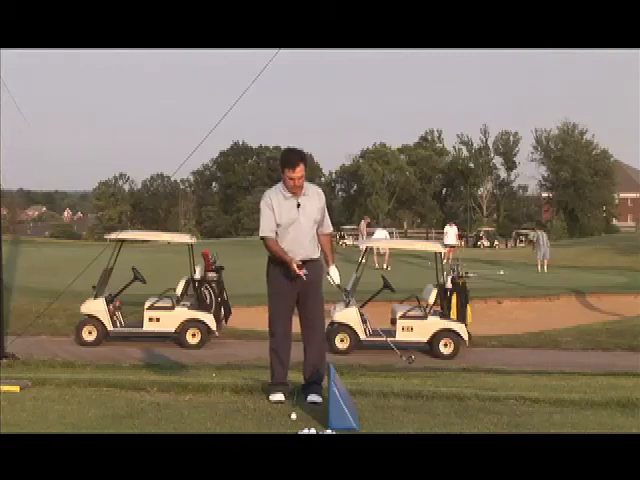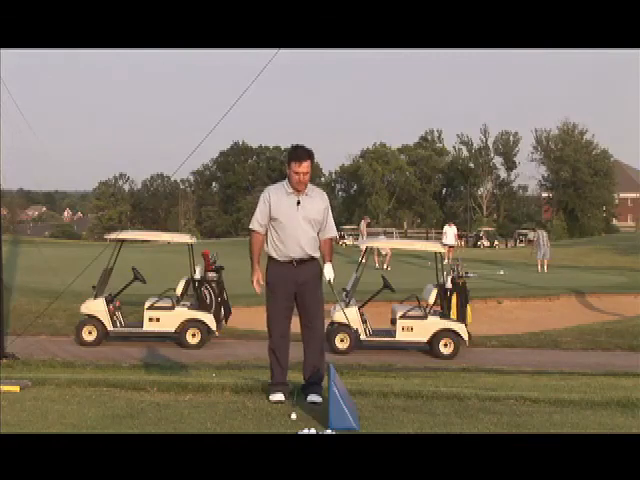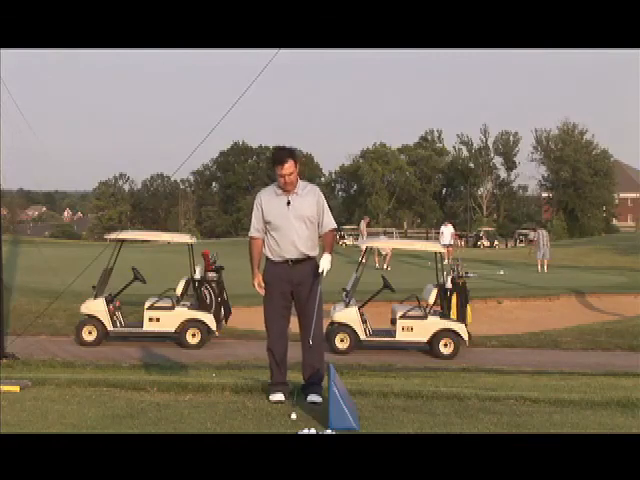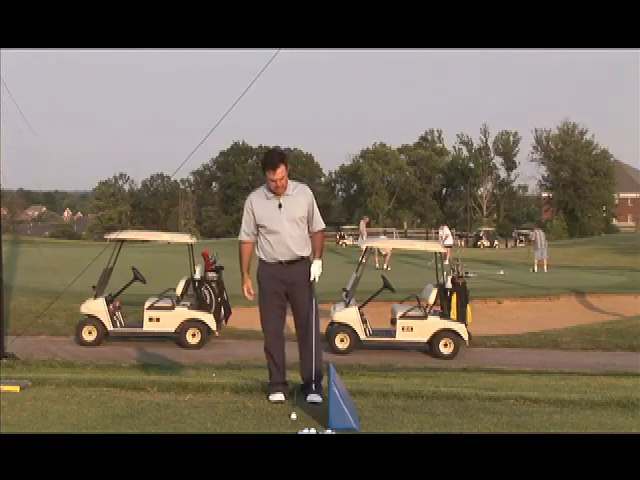
dt=0.5s
person 1, frame 1
left shoulder: (317, 194)
right shoulder: (270, 198)
right elbow: (268, 237)
left wrist: (330, 264)
right wrist: (288, 260)
left hip: (312, 268)
right hip: (281, 270)
left knee: (315, 327)
right knee: (280, 329)
left ankle: (313, 385)
right ankle: (278, 384)
person 1, frame 2
left shoulder: (320, 197)
right shoulder: (271, 194)
left elbow: (326, 235)
right elbow: (257, 231)
left wrist: (328, 263)
right wrist: (255, 267)
left hip: (310, 269)
right hip: (279, 268)
left knee: (314, 327)
right knee: (278, 329)
left ankle: (313, 385)
right ankle: (278, 385)
person 1, frame 3
left shoulder: (313, 193)
right shoulder: (263, 197)
left elbow: (328, 228)
right elbow: (256, 236)
left wrist: (327, 253)
right wrist: (255, 271)
left hip: (307, 268)
right hip: (275, 269)
left knee: (312, 328)
right knee: (276, 329)
left ankle: (313, 385)
right ankle: (278, 385)
person 1, frame 4
left shoulder: (304, 193)
right shoulder: (254, 200)
left elbow: (317, 229)
right elbow: (247, 240)
left wrist: (317, 259)
right wrist: (245, 276)
left hip: (301, 268)
right hip: (269, 271)
left knee: (308, 327)
right knee: (272, 330)
left ankle: (312, 384)
right ankle: (277, 385)
